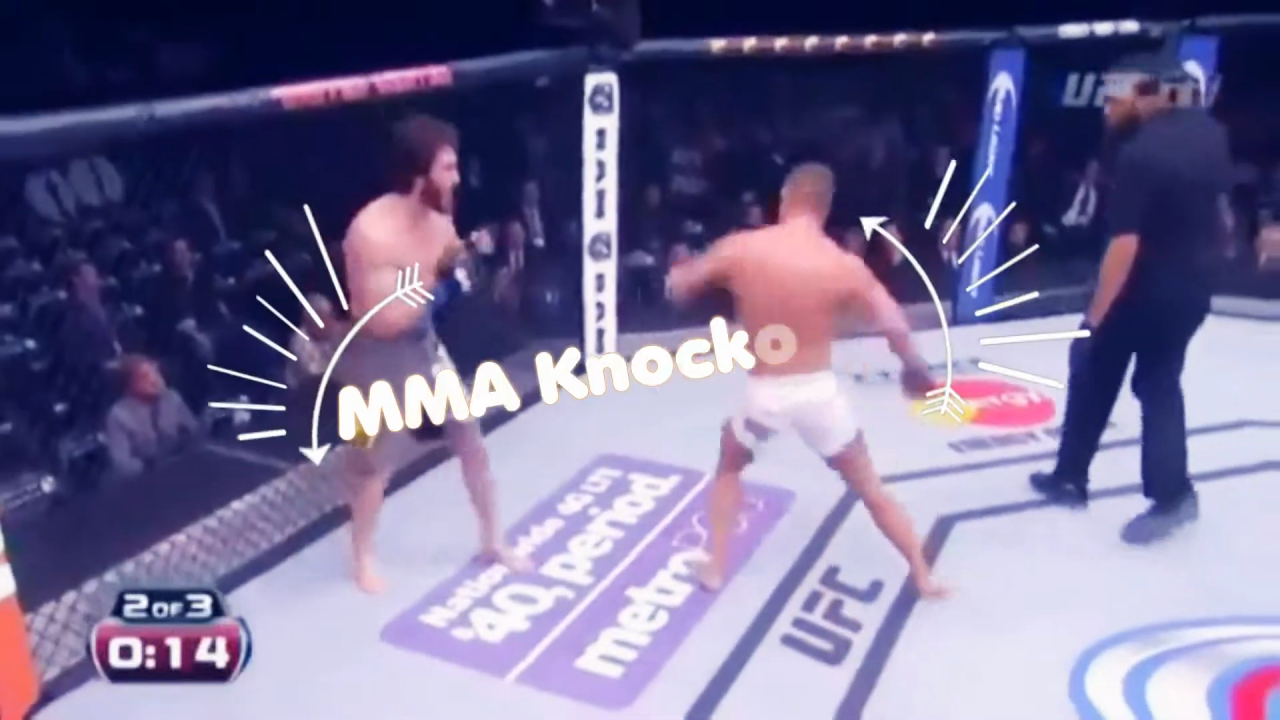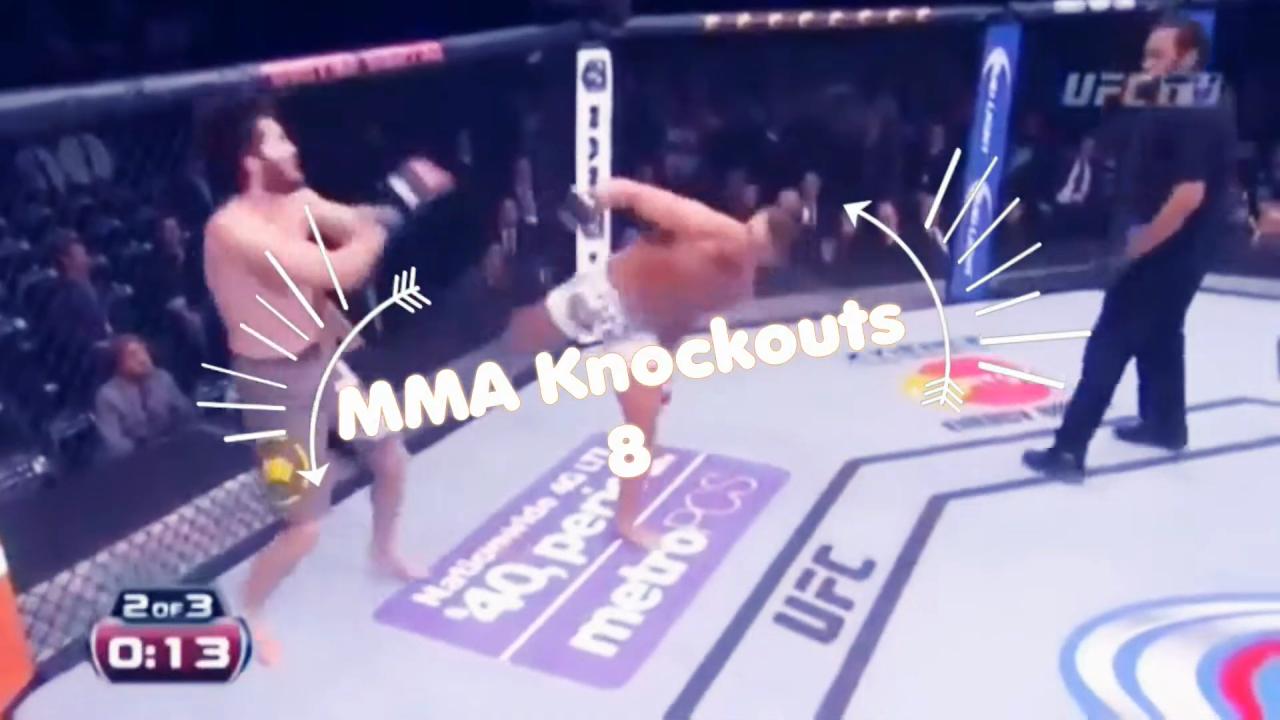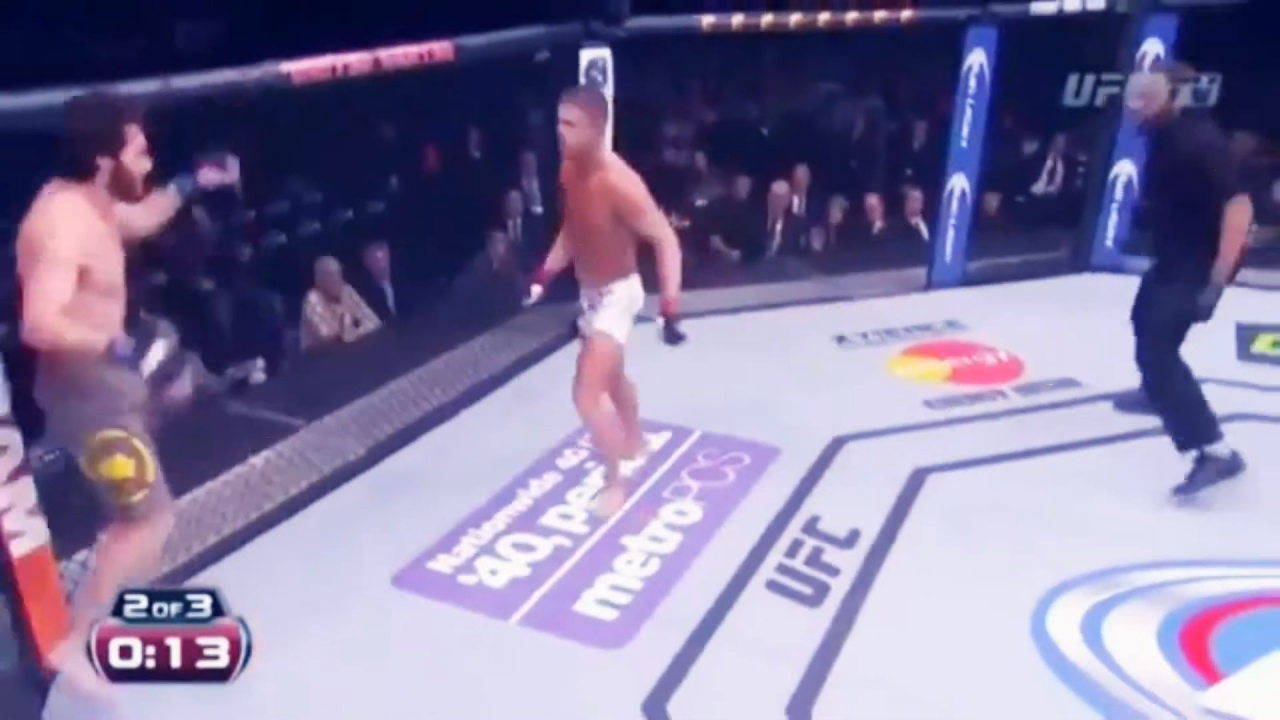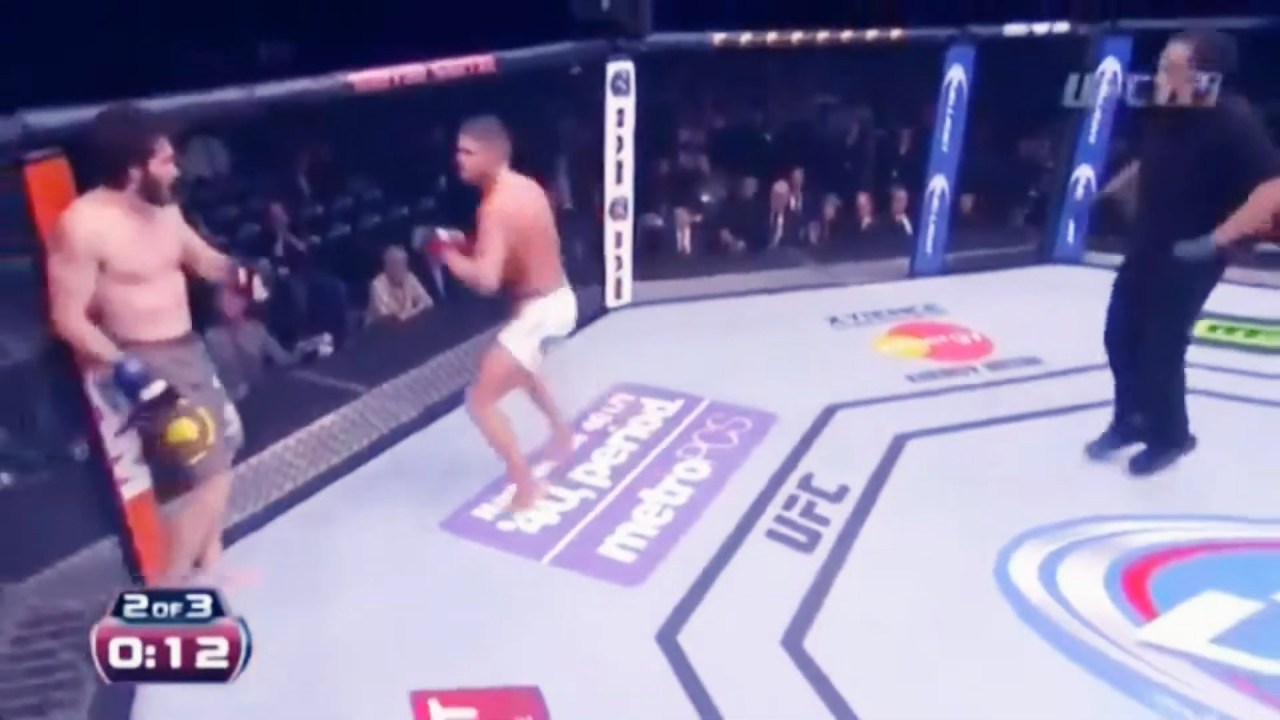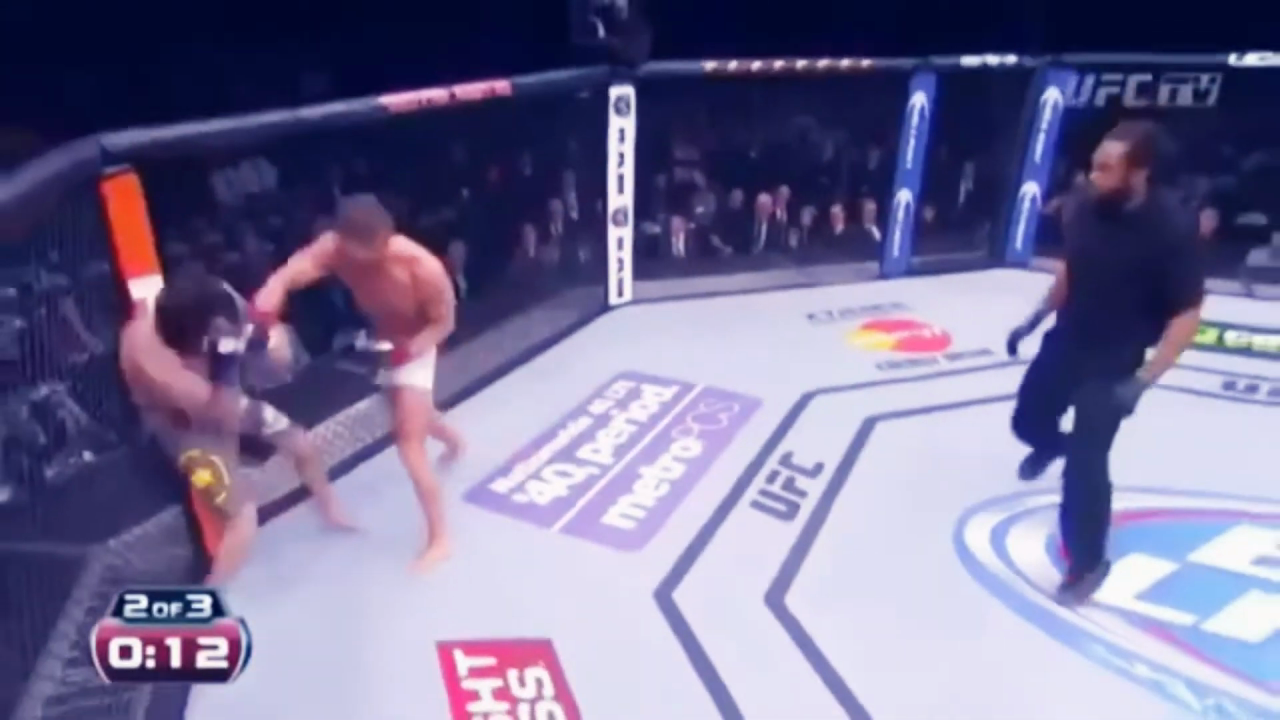
dt=0.5s
person 1, frame 1
left shoulder: (437, 216)
right shoulder: (372, 233)
left elbow: (455, 261)
right elbow: (380, 322)
left hip: (422, 342)
right hip: (377, 353)
left knee: (472, 444)
right knee: (376, 466)
left ankle: (492, 540)
right ankle: (362, 554)
person 1, frame 2
left shoulder: (294, 201)
right shoulder: (234, 229)
left elbow: (353, 223)
right elbow: (341, 273)
left wrist: (409, 188)
right wrist: (392, 212)
left hip: (322, 361)
right hip: (274, 383)
left knee: (391, 455)
right knee: (308, 520)
left ankle: (385, 550)
right ankle: (247, 614)
person 1, frame 3
left shoulder: (91, 203)
right shoulder: (61, 220)
left elbow: (136, 222)
right elbow: (41, 325)
left wrist: (192, 184)
right wrist: (127, 350)
left hip: (106, 376)
right hip: (82, 382)
left knee: (141, 513)
right knee: (149, 521)
right ankle: (73, 644)
person 1, frame 4
left shoulder: (162, 210)
right shoulder: (84, 227)
left elbow: (199, 258)
right elbow: (68, 318)
left wrist: (236, 271)
right wrist: (123, 369)
left hip: (189, 351)
right hip: (153, 368)
left knee: (220, 463)
right knee: (211, 481)
left ankle: (209, 565)
person 1, frame 5
right shoulder: (147, 346)
right elbow: (221, 408)
right wrist: (225, 365)
left hip: (213, 397)
right hip: (180, 419)
left knee: (303, 445)
right knee: (242, 518)
left ankle: (331, 513)
person 2, frame 1
left shoulder: (1139, 156)
right shoulder: (1210, 133)
left elbow: (1125, 246)
right elbow: (1215, 200)
left wrist: (1093, 321)
left hip: (1142, 290)
right hip: (1194, 285)
left knee: (1093, 378)
right knee: (1160, 384)
left ankle: (1070, 478)
right ankle: (1171, 494)
person 2, frame 2
left shoulder: (1190, 114)
right shoulder: (1203, 102)
left elbow: (1188, 196)
left wrist: (1131, 250)
left hip: (1172, 244)
right hip: (1192, 242)
left knee: (1110, 343)
right knee: (1161, 330)
left ankle: (1069, 450)
right ankle: (1165, 424)
person 2, frame 3
left shoulder: (1198, 140)
right shoulder: (1161, 136)
left elbow: (1239, 208)
left wrist: (1216, 282)
right wrist: (1155, 246)
left hip: (1199, 263)
right hip: (1178, 254)
left knee: (1157, 346)
right knee: (1148, 321)
left ankle: (1214, 451)
right ankle: (1158, 392)
person 2, frame 4
left shoulder: (1232, 122)
right shoulder: (1165, 112)
left wrist: (1213, 241)
right wrist: (1107, 192)
left hip: (1189, 257)
right hip: (1146, 248)
left knee: (1161, 349)
right knee: (1121, 334)
left ankle: (1171, 437)
right ankle: (1129, 420)
person 2, frame 5
left shoulder: (1171, 228)
right shoulder: (1086, 207)
left elbow: (1187, 316)
left wrist: (1144, 379)
right wrist: (1035, 319)
left hip: (1112, 364)
right hip: (1064, 341)
left knee: (1086, 463)
right knee: (1028, 420)
left ankle: (1088, 563)
right ankle: (1051, 446)
person 3, frame 1
left shoulder: (745, 248)
right shoulder: (846, 265)
left elbow: (680, 284)
right elbow: (893, 322)
right wrist: (914, 366)
left hip: (766, 398)
right hip: (819, 394)
left knee: (728, 468)
right knee: (867, 486)
left ankle: (714, 566)
right ankle: (921, 573)
person 3, frame 2
left shoulder: (737, 291)
right shoulder: (703, 227)
right elbow: (627, 191)
right wrist: (596, 196)
left hip: (637, 330)
right hip: (602, 293)
left knee: (643, 431)
right knee: (527, 333)
left ankle: (627, 520)
person 3, frame 3
left shoulder: (620, 184)
right shoulder: (570, 169)
left elbow: (666, 242)
left wrist: (670, 302)
right wrist: (544, 275)
left hip: (616, 294)
right hip: (588, 289)
left knee: (587, 390)
right knee: (610, 375)
left ankle: (615, 479)
right ankle: (632, 442)
person 3, frame 4
left shoulder: (496, 207)
right shoulder: (524, 187)
left elbow: (486, 279)
left wrist: (444, 251)
right wrist: (462, 244)
left hip: (540, 310)
right hip: (559, 299)
left knee: (480, 399)
right knee: (525, 373)
left ankle: (527, 487)
right ankle: (561, 437)
person 3, frame 5
left shoulder: (423, 269)
right shoulder: (336, 247)
left elbow: (442, 323)
right elbow: (286, 278)
left wrist: (402, 352)
right wrist: (263, 313)
left hip: (411, 351)
right hip: (381, 345)
left knee: (410, 446)
right knee: (412, 413)
left ankle: (439, 539)
right ankle: (453, 439)
